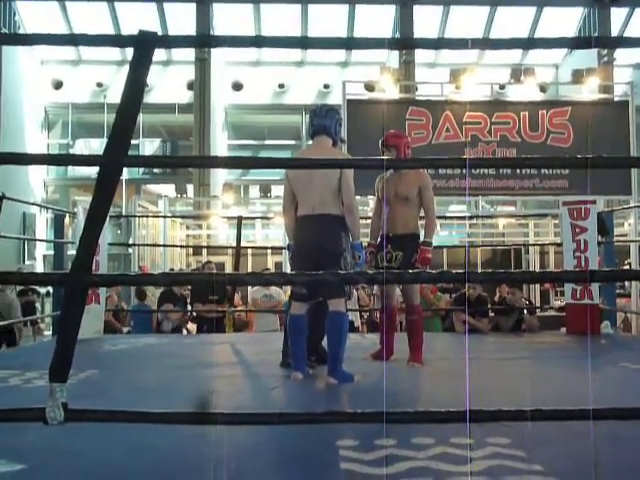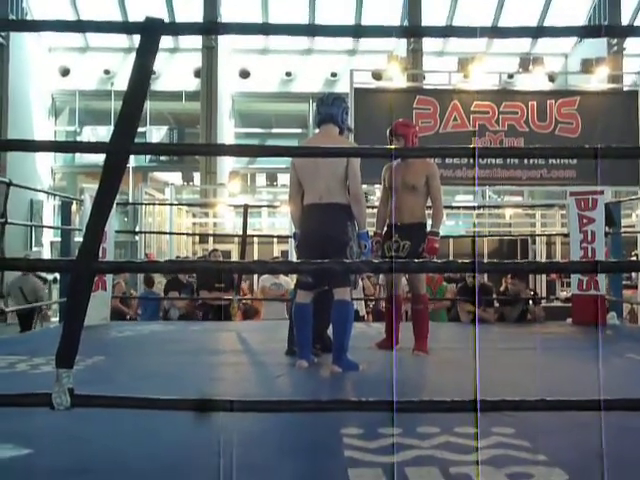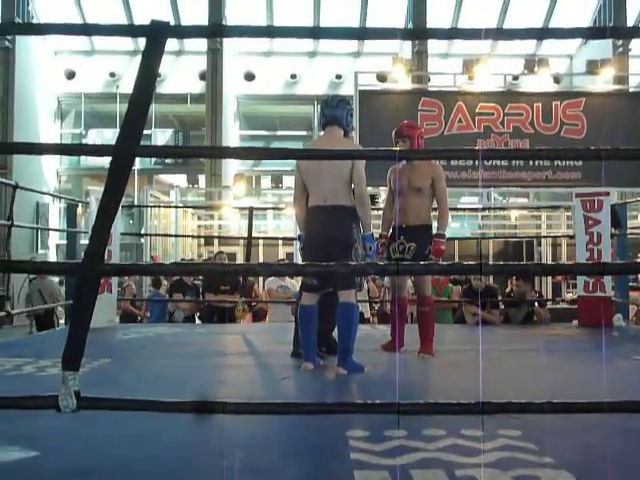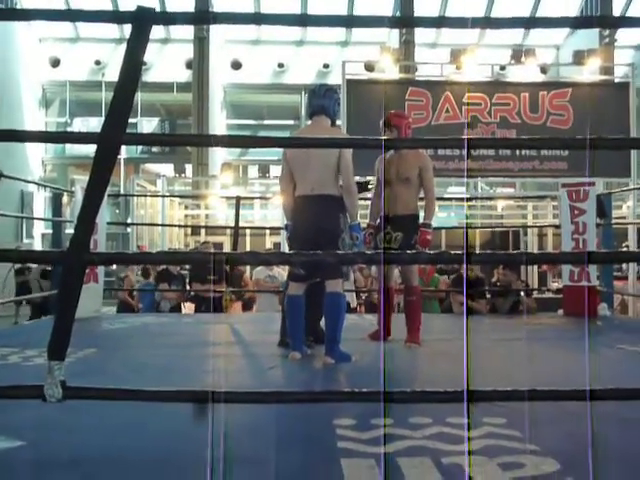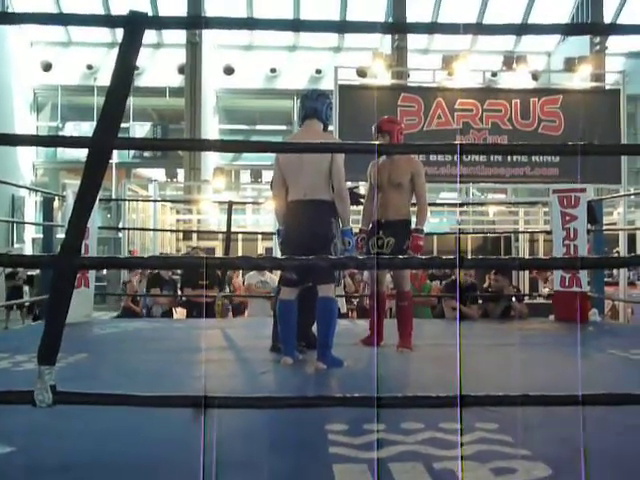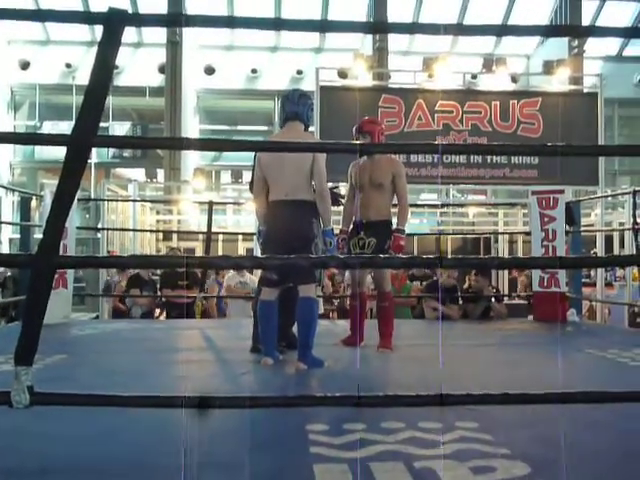
dt=0.3s
person 1, frame 1
right shoulder: (341, 158)
left elbow: (287, 210)
right elbow: (349, 205)
left wrist: (292, 242)
right wrist: (357, 241)
left hip: (303, 232)
right hip: (332, 231)
left knee: (299, 301)
right knee: (337, 301)
left ankle: (298, 366)
right ankle: (335, 370)
person 1, frame 2
right shoulder: (347, 147)
left elbow: (294, 198)
right elbow: (356, 194)
left wrist: (298, 230)
right wrist: (363, 231)
left hip: (310, 221)
right hip: (337, 220)
left knee: (304, 290)
right knee: (342, 290)
left ankle: (303, 355)
right ankle: (339, 358)
person 1, frame 3
left shoulder: (306, 152)
right shoulder: (352, 149)
left elbow: (298, 200)
right elbow: (361, 196)
left wrist: (303, 232)
right wrist: (368, 233)
left hip: (314, 223)
right hip: (343, 222)
left knee: (309, 292)
right knee: (347, 292)
left ankle: (308, 357)
right ankle: (345, 360)
person 1, frame 4
right shoulder: (339, 138)
left elbow: (285, 189)
right elbow: (348, 185)
left wrist: (290, 222)
right wrist: (355, 222)
left hip: (302, 213)
right hip: (330, 211)
left knee: (297, 281)
right knee: (334, 281)
left ankle: (296, 346)
right ankle: (332, 350)
person 1, frame 5
right shoulder: (331, 142)
left elbow: (278, 194)
right elbow: (340, 189)
left wrist: (282, 226)
right wrist: (347, 227)
left hip: (294, 218)
right hip: (322, 216)
left knee: (289, 286)
right knee: (327, 286)
left ankle: (288, 351)
right ankle: (324, 355)
person 1, frame 6
right shoulder: (312, 143)
left elbow: (258, 194)
right elbow: (321, 190)
left wrist: (263, 227)
right wrist: (328, 228)
left hip: (275, 218)
right hip: (303, 216)
left knee: (269, 287)
right knee: (307, 286)
left ankle: (268, 352)
right ankle: (305, 355)
person 2, frame 1
left shoulder: (420, 177)
right shoulder: (381, 180)
left elbow: (430, 215)
left wrist: (426, 245)
right wrist: (372, 244)
left hip: (409, 240)
right hip: (385, 241)
left knee: (411, 295)
right knee: (386, 295)
left ankle: (416, 351)
right ankle: (386, 347)
person 2, frame 2
left shoulder: (427, 167)
right shoulder: (388, 170)
left elbow: (437, 204)
left wrist: (434, 235)
right wrist: (377, 233)
left hip: (416, 230)
right hip: (392, 230)
left knee: (417, 285)
right knee: (391, 285)
left ankle: (421, 341)
right ankle: (391, 336)
person 2, frame 3
left shoulder: (433, 169)
right shoulder: (394, 172)
left elbow: (443, 206)
left wrist: (440, 237)
right wrist: (383, 235)
left hip: (421, 232)
right hip: (398, 232)
left knee: (423, 287)
right knee: (397, 287)
left ankle: (426, 343)
right ankle: (396, 338)
person 2, frame 4
left shoulder: (420, 159)
right shoulder: (382, 161)
left elbow: (430, 196)
left wrist: (426, 227)
right wrist: (371, 225)
left hip: (409, 221)
right hip: (385, 221)
left knee: (410, 276)
right knee: (384, 276)
left ankle: (413, 332)
right ankle: (383, 328)
person 2, frame 5
left shoulder: (413, 164)
right shoulder: (374, 166)
left elbow: (422, 201)
left wrist: (418, 232)
right wrist: (363, 230)
left hip: (400, 227)
right hip: (377, 227)
left knee: (402, 281)
right knee: (376, 281)
left ankle: (405, 337)
right ankle: (375, 333)
person 2, frame 6
left shoulder: (393, 165)
right shoulder: (355, 167)
left elbow: (403, 202)
left wrist: (399, 232)
right wrist: (343, 231)
left hip: (382, 228)
right hip: (358, 228)
left knee: (383, 283)
right knee: (356, 282)
left ankle: (386, 338)
right ankle: (356, 333)
